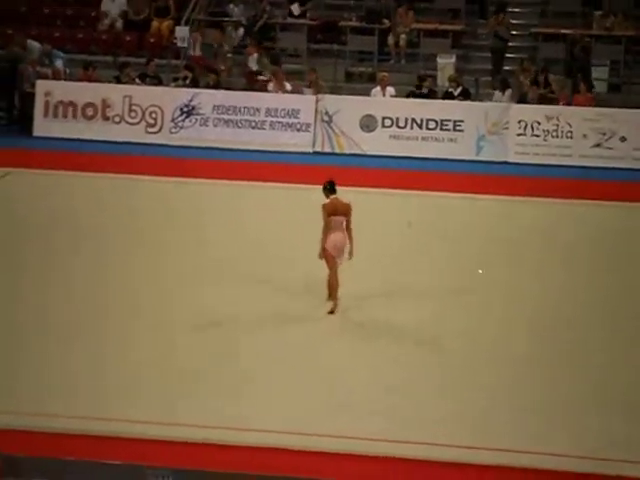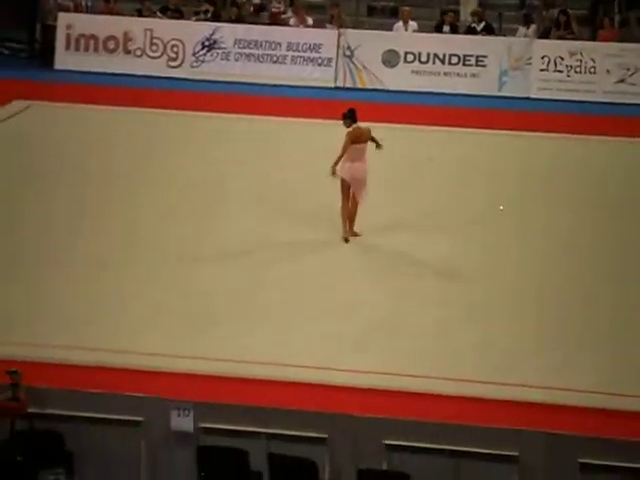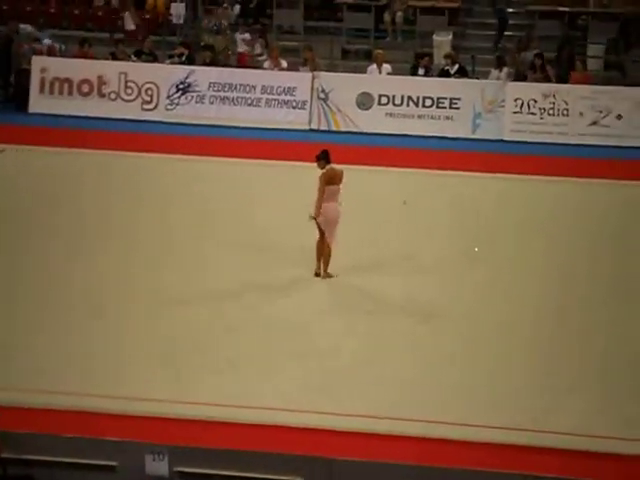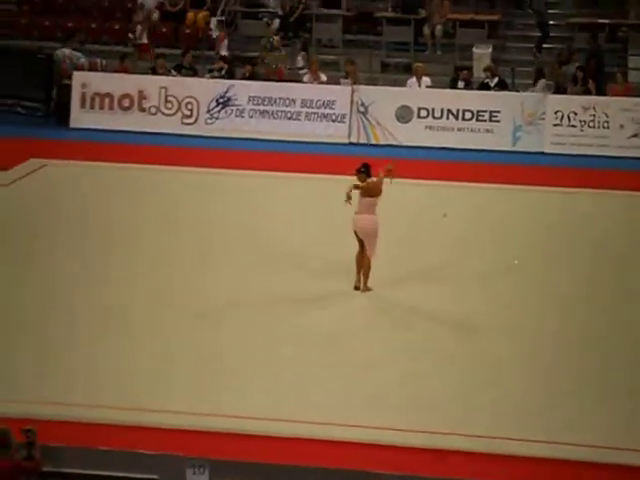
dt=0.4s
person 1, frame 1
left shoulder: (326, 206)
right shoulder: (347, 206)
left elbow: (326, 227)
right elbow: (348, 227)
left wrist: (322, 247)
right wrist: (351, 246)
left hip: (330, 239)
right hip: (341, 238)
left knee: (333, 271)
right knee: (333, 269)
left ankle: (334, 302)
right ankle: (331, 295)
person 1, frame 2
left shoulder: (351, 134)
right shoulder: (367, 131)
left elbow: (343, 152)
right elbow: (371, 138)
left wrist: (334, 165)
right wrist: (377, 143)
left hip: (348, 167)
right hip: (361, 168)
left knee: (345, 200)
right knee: (355, 200)
left ankle: (345, 230)
right ankle: (351, 229)
person 1, frame 3
left shoulder: (324, 175)
right shoulder: (340, 172)
left elbow: (321, 195)
left wrist: (317, 211)
left hip: (323, 208)
right hip: (333, 208)
left knee: (321, 236)
right knee: (328, 241)
left ankle: (318, 267)
right ankle: (325, 271)
person 1, frame 4
left shoulder: (365, 187)
right shoulder: (379, 183)
left elbow: (354, 185)
right elbow: (382, 174)
left wrist: (349, 192)
right wrist: (387, 170)
left hip: (359, 220)
right hip: (371, 221)
left knee: (361, 249)
right knee: (368, 253)
left ankle: (358, 280)
right ankle: (364, 285)
